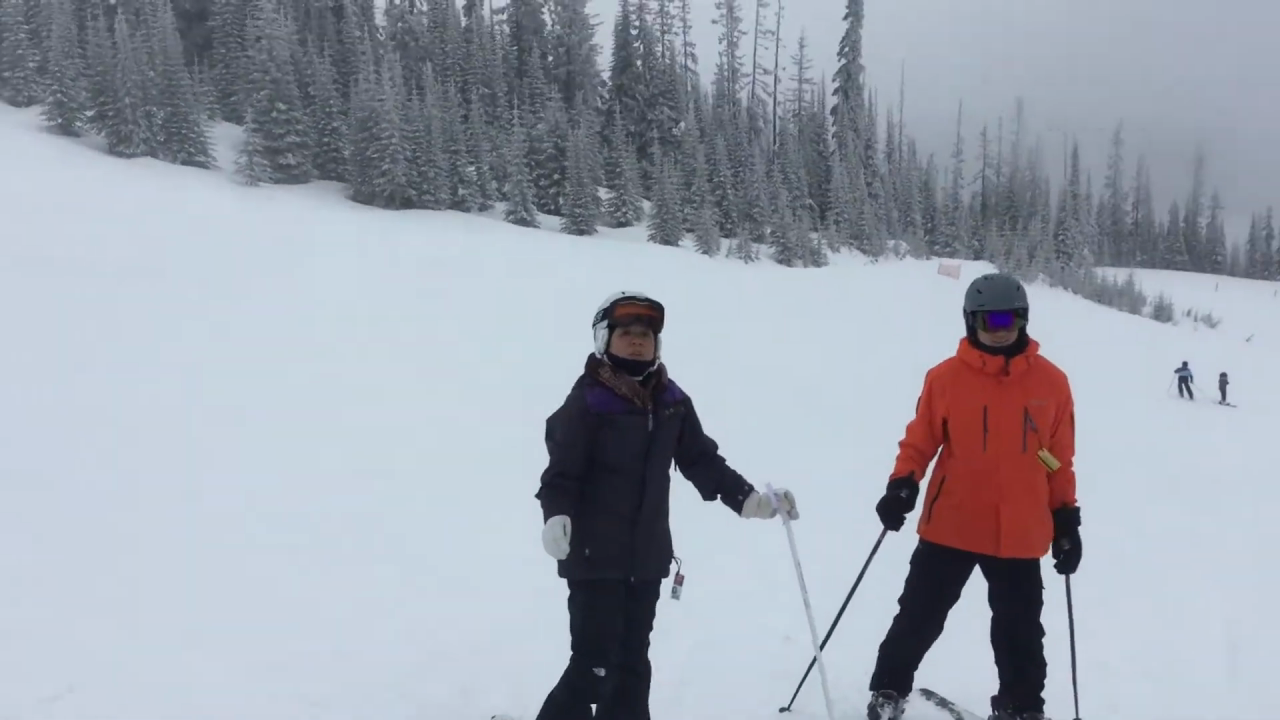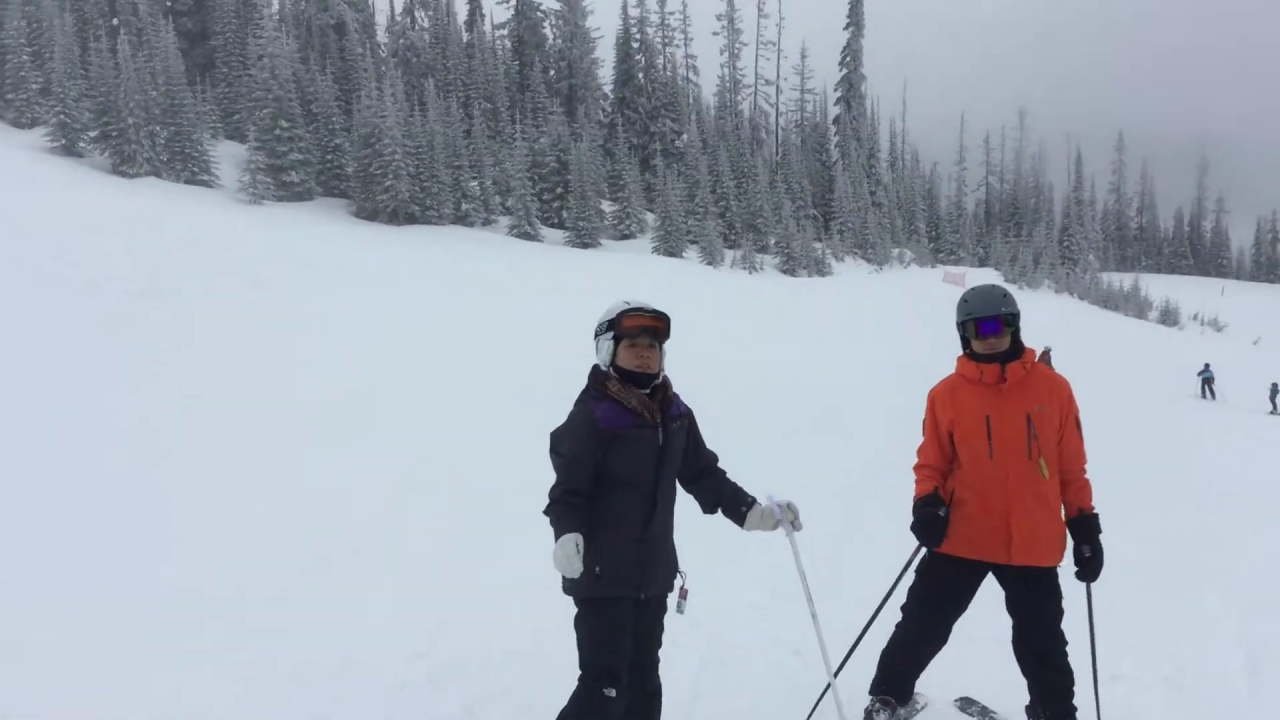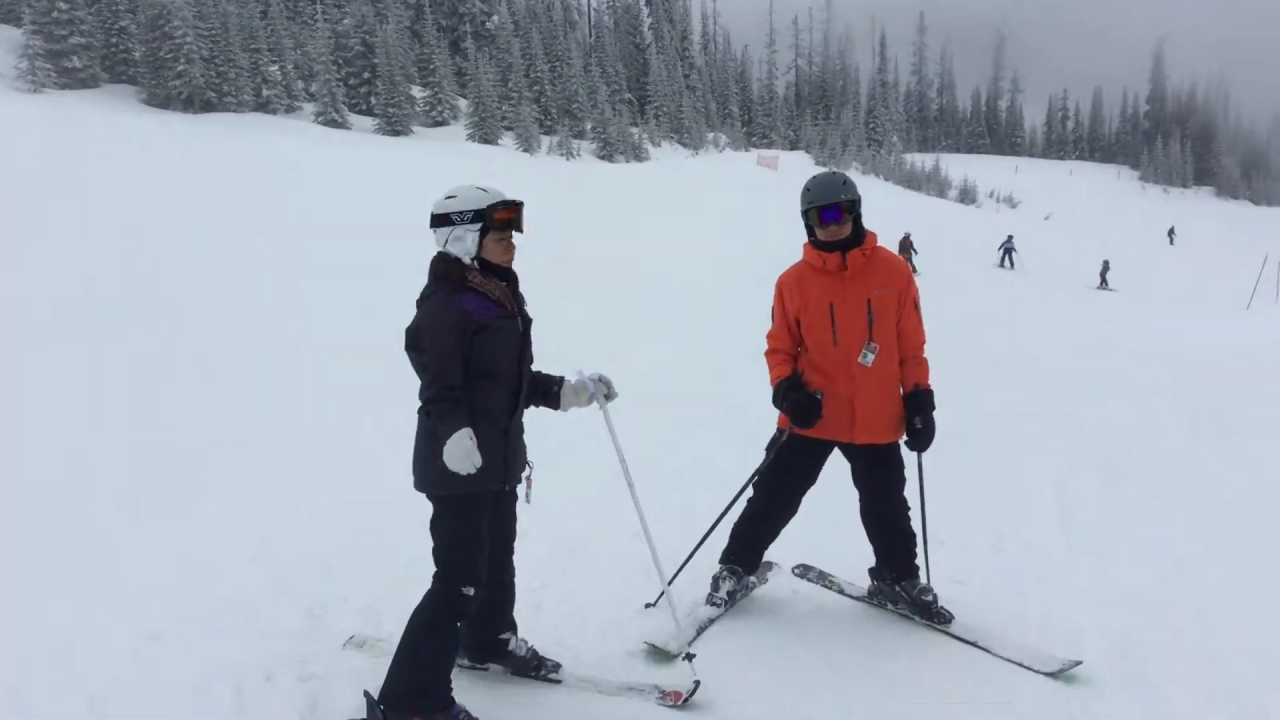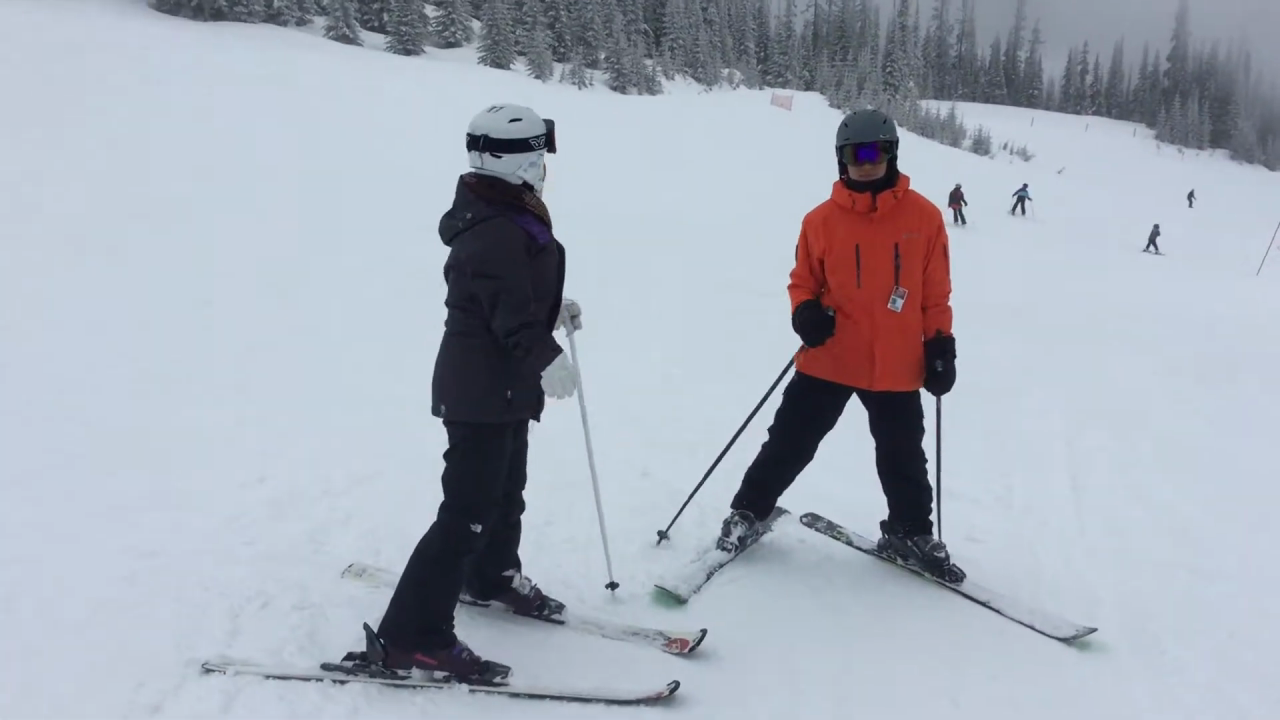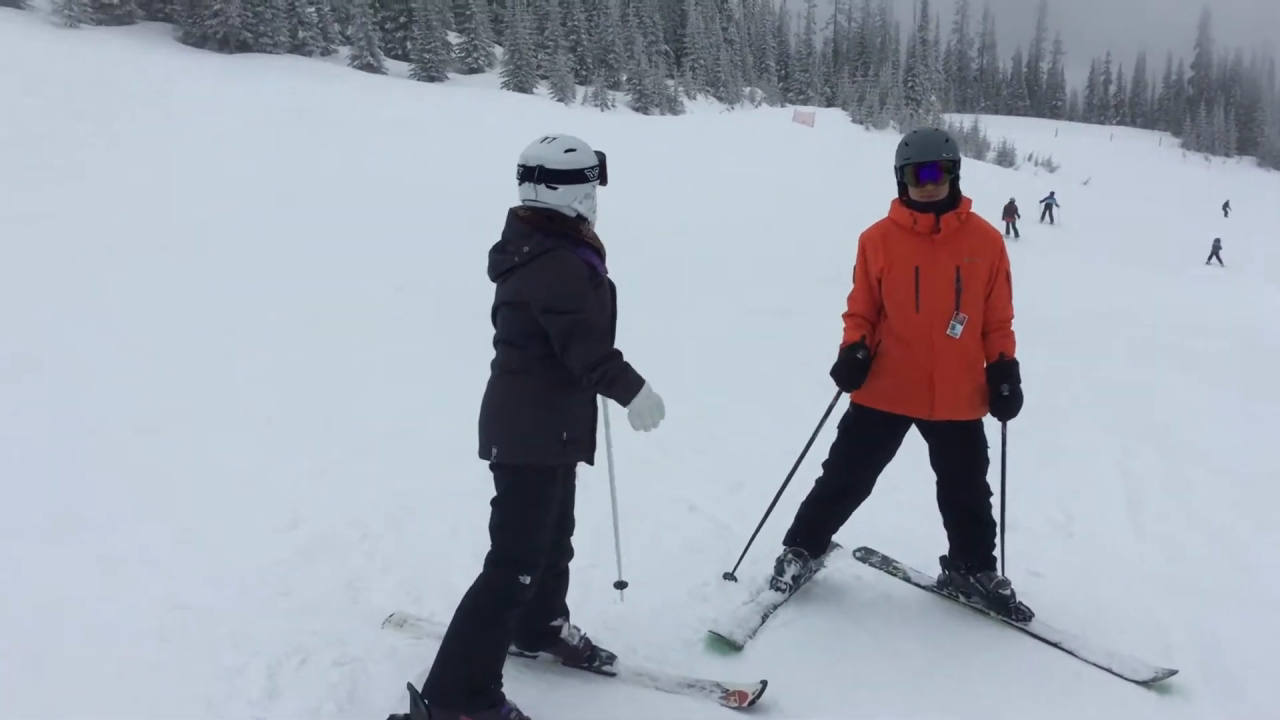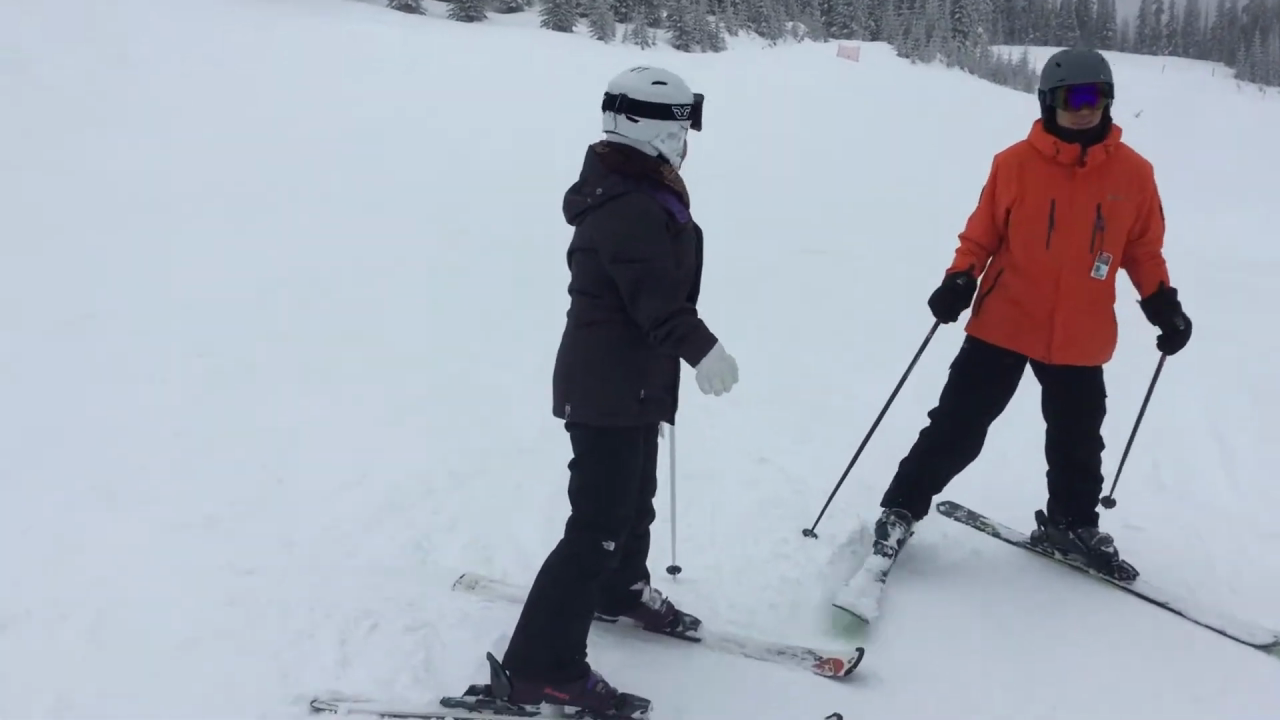
dt=0.4s
person 1, frame 1
left shoulder: (671, 402)
right shoulder: (587, 401)
left elbow: (701, 460)
right elbow: (561, 473)
left wrist: (749, 498)
right wrist: (557, 517)
left hip: (647, 557)
right hip: (593, 557)
left knee: (631, 658)
right knee: (594, 665)
person 1, frame 2
left shoulder: (674, 413)
right shoulder: (592, 414)
left elbow: (703, 474)
right elbow: (569, 490)
left wrist: (752, 511)
right wrist: (568, 535)
left hip: (653, 572)
right hip: (601, 573)
left knee: (642, 677)
right knee: (604, 685)
person 1, frame 3
left shoulder: (501, 300)
right shoulder: (443, 308)
right elbow: (440, 389)
left wrist: (566, 392)
right wrist: (454, 433)
left hip: (500, 459)
right hip: (457, 467)
left knee: (496, 560)
right knee: (460, 579)
left ankle: (492, 639)
person 1, frame 4
left shoulder: (505, 219)
right shoulder: (499, 231)
right elbow: (510, 312)
left wrist: (553, 314)
right wrist: (549, 359)
left hip: (502, 387)
right hip: (481, 388)
left knee: (504, 491)
right knee: (468, 509)
left ankle: (492, 575)
right ankle: (413, 634)
person 1, frame 5
left shoulder: (537, 248)
right shoulder: (558, 264)
right elbow: (584, 344)
right wrist: (631, 390)
left hip: (542, 422)
right hip: (533, 428)
left knee: (551, 536)
right knee: (516, 559)
left ankle: (540, 625)
person 1, frame 6
left shoulder: (627, 192)
right shoulder: (631, 208)
right elbow: (656, 296)
right wrist: (702, 349)
left hip: (625, 380)
right hip: (610, 387)
left knee: (632, 499)
right knee: (599, 525)
left ankle: (621, 590)
right ankle: (541, 666)
person 2, frame 1
left shoulder: (1050, 382)
right shoulder: (945, 377)
left elbow: (1059, 458)
right elbow: (920, 440)
left wrist: (1065, 518)
right wrist: (901, 486)
left hip: (1020, 534)
right hip: (950, 526)
left knee: (1021, 629)
right knee: (920, 614)
person 2, frame 2
left shoulder: (1052, 388)
right shoulder: (947, 394)
left elbow: (1072, 466)
right elbow: (933, 463)
left wrist: (1084, 525)
right wrist: (927, 504)
left hip: (1032, 543)
right hip: (961, 538)
left knee: (1042, 640)
right knee: (924, 624)
person 2, frame 3
left shoulder: (892, 271)
right shoulder: (794, 281)
left elbow: (910, 344)
right elbow: (780, 347)
left wrist: (919, 399)
right wrist: (786, 391)
left hip: (876, 419)
right hip: (812, 417)
left knee: (886, 507)
right knee: (773, 499)
left ankle: (897, 578)
right ankle: (736, 567)
person 2, frame 4
left shoulder: (923, 216)
right shoulder: (821, 220)
left elbow: (935, 292)
right elbow: (803, 282)
left wrist: (941, 346)
right wrist: (806, 311)
left hip: (897, 366)
right hip: (829, 359)
left knee: (903, 457)
right knee: (789, 443)
left ankle: (909, 531)
right ankle: (748, 512)
person 2, frame 5
left shoulder: (984, 240)
right shoulder: (878, 239)
left elbow: (997, 317)
right elbow: (862, 310)
left wrist: (1003, 370)
right wrist: (854, 350)
left hip: (957, 394)
right hip: (885, 388)
left knee: (967, 490)
right knee: (845, 477)
left ankle: (972, 568)
right ankle: (802, 549)
person 2, frame 6
left shoulder: (1133, 173)
right shoulder: (1015, 163)
left elbow: (1143, 247)
right elbow: (983, 233)
left wrist: (1161, 301)
right wrist: (959, 280)
left hip: (1080, 336)
right hip: (1003, 323)
left knee: (1078, 442)
right knee: (958, 425)
left ankle: (1070, 523)
right ankle: (902, 507)
